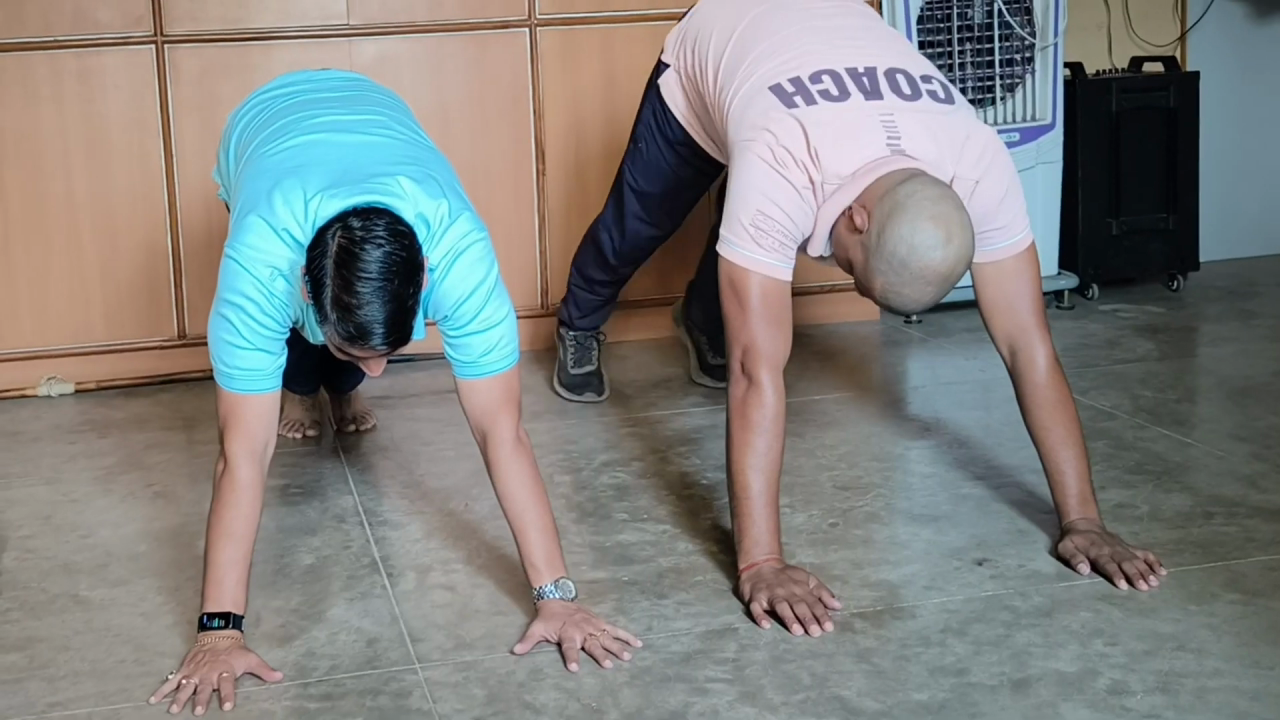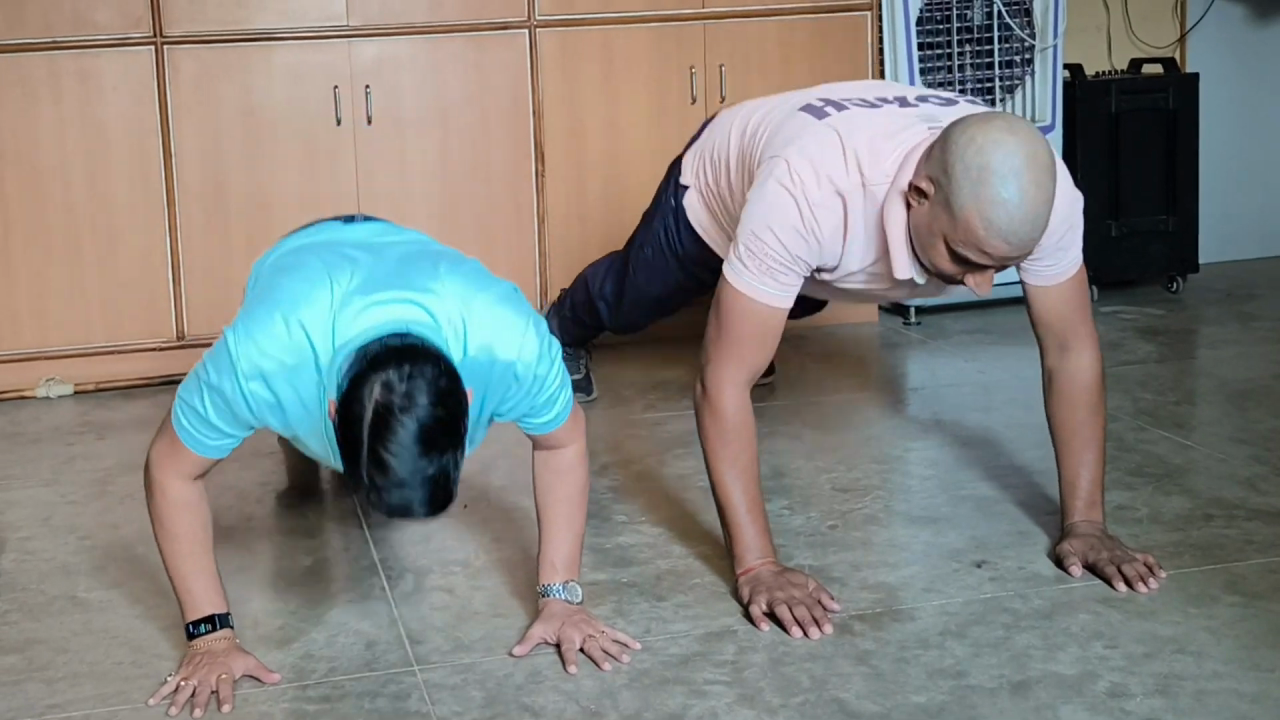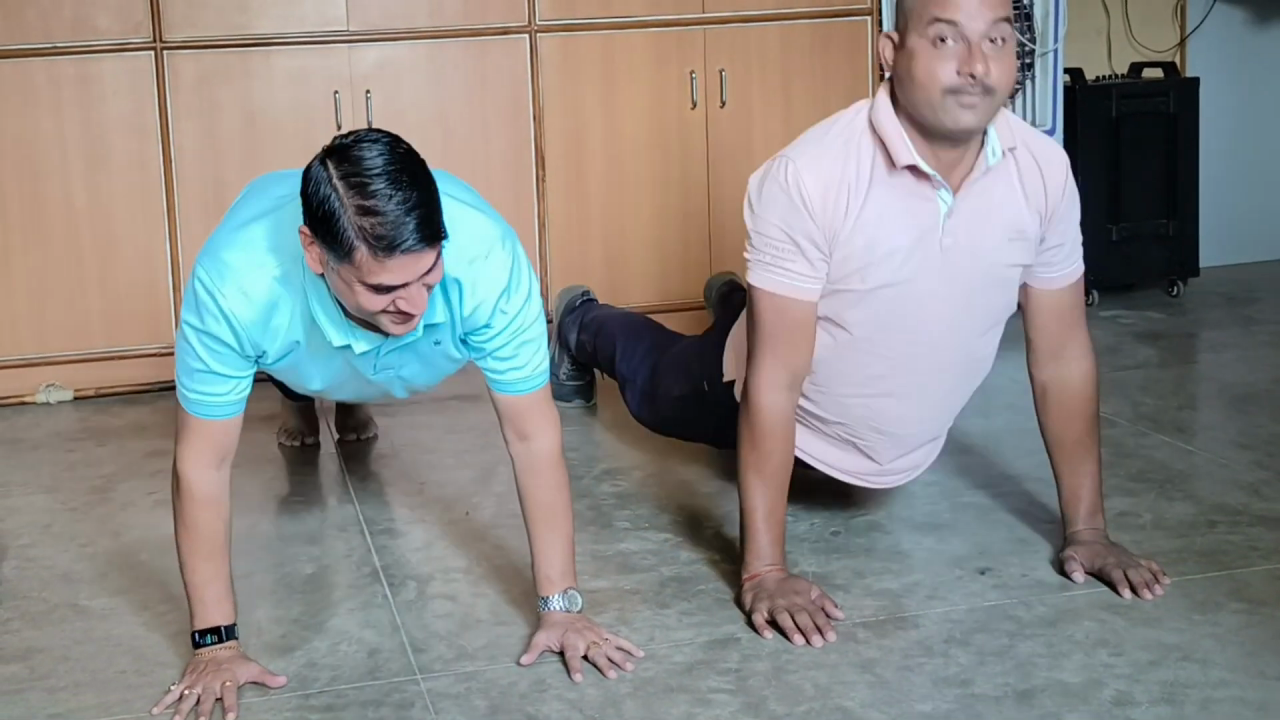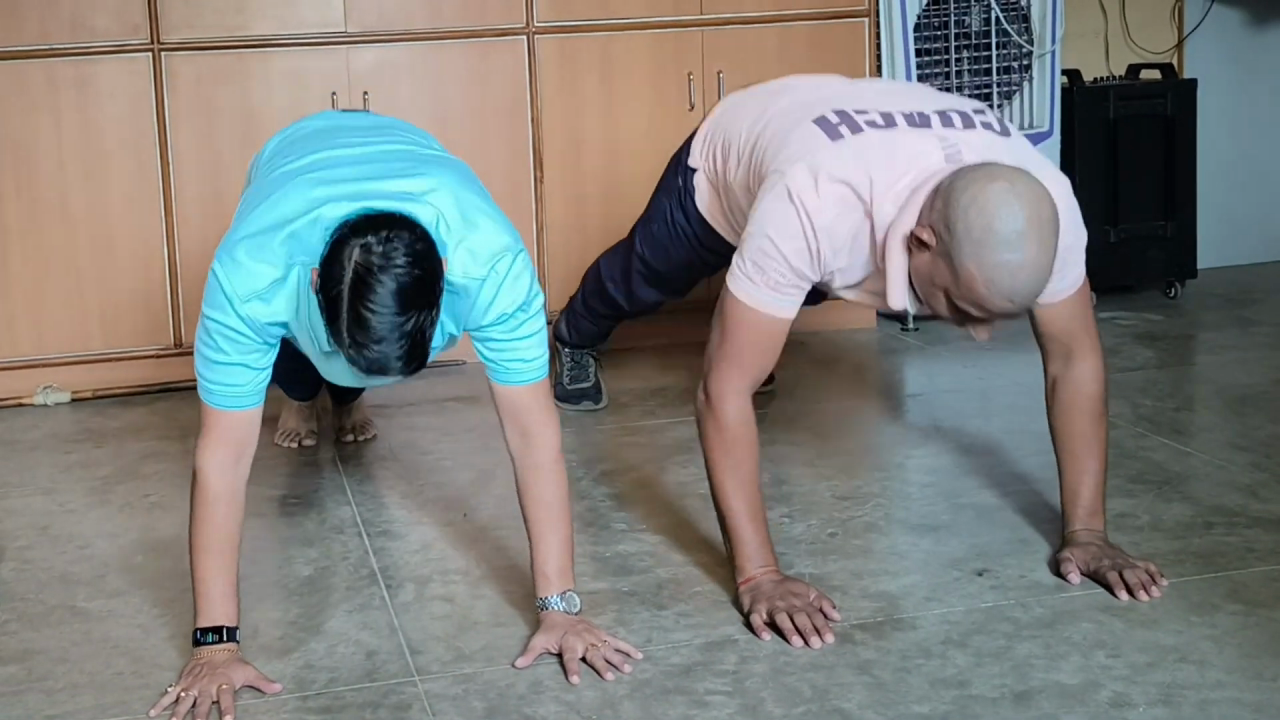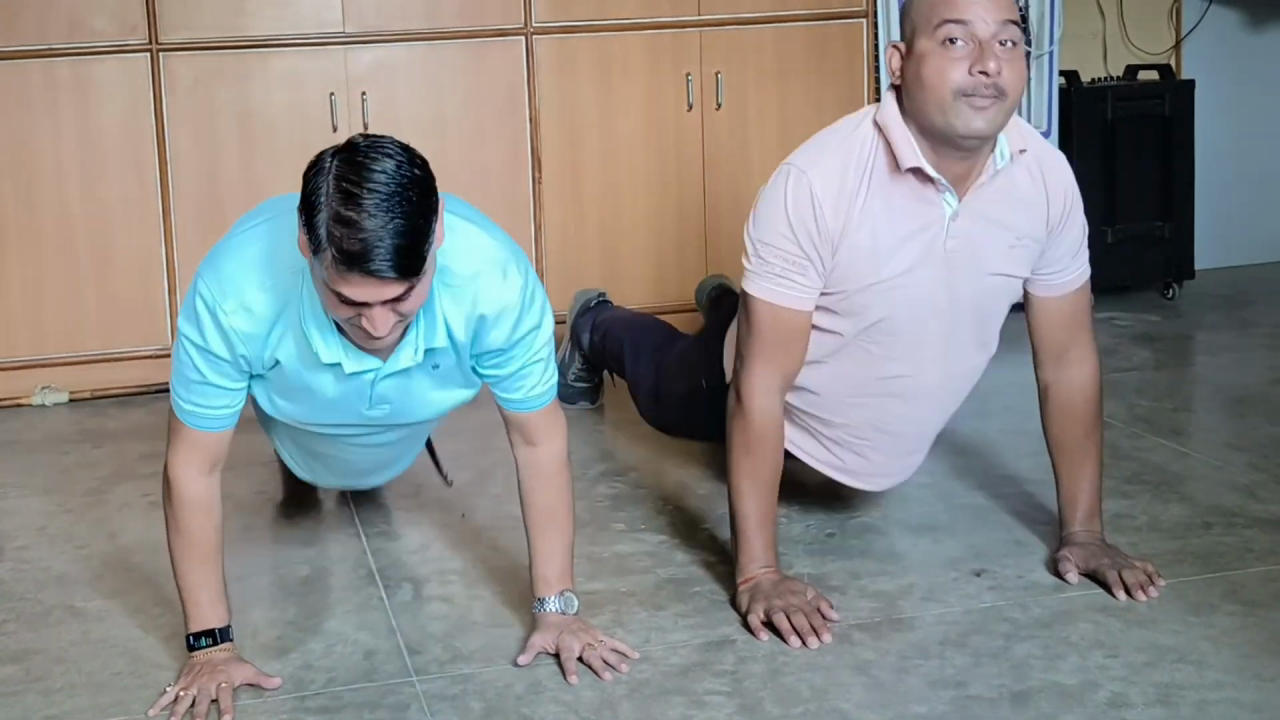
dt=1s
person 1, frame 1
left shoulder: (980, 166)
right shoulder: (782, 173)
left elbow: (1027, 344)
right elbow: (759, 372)
left wrist: (1083, 520)
right wrist: (760, 563)
left knee: (737, 245)
right knee: (636, 225)
left ankle: (704, 323)
right ankle: (581, 323)
person 1, frame 2
left shoulder: (1041, 186)
right shoulder: (811, 189)
left elbow: (1071, 347)
right elbow: (724, 383)
left wrist: (1084, 522)
right wrist: (756, 566)
right hip: (719, 186)
left knee: (781, 304)
right knee: (630, 299)
left ankle: (742, 322)
right ankle: (566, 331)
person 1, frame 3
left shoulder: (1043, 173)
right shoulder: (806, 179)
left elbow: (1063, 358)
right elbow: (771, 381)
left wrist: (1086, 528)
right wrist: (763, 572)
right hip: (774, 407)
right knee: (655, 390)
right ankle: (582, 328)
person 1, frame 4
left shoulder: (1044, 198)
right shoulder: (816, 205)
left elbow: (1075, 359)
right elbow: (725, 390)
left wrist: (1086, 531)
right wrist: (757, 575)
right hip: (729, 153)
left knee: (784, 294)
right knee: (641, 282)
left ankle: (741, 319)
right ankle: (574, 338)
person 1, frame 5
left shoulder: (1046, 177)
right shoulder: (817, 181)
left elbow: (1069, 363)
right elbow: (761, 387)
left wrist: (1083, 533)
right wrist: (757, 574)
right knee: (671, 384)
right ankle: (596, 329)
person 2, frame 1
left shoulder: (460, 254)
right shoulder: (261, 264)
left elbow: (500, 430)
right elbow: (244, 454)
left wrist: (556, 594)
right wrist: (220, 629)
left knee: (348, 363)
right knee: (298, 360)
left ankle: (340, 391)
right ankle: (299, 388)
person 2, frame 2
left shoulder: (511, 341)
right shoulder: (260, 355)
left elbow: (564, 441)
right elbow: (170, 470)
left wrist: (561, 595)
right wrist: (210, 631)
right ankle: (294, 427)
person 2, frame 3
left shoulder: (484, 250)
right shoulder: (236, 276)
left elbow: (533, 435)
right elbow: (201, 467)
left wrist: (561, 605)
right wrist: (215, 641)
left ankle: (355, 405)
right ankle: (299, 406)
person 2, frame 4
left shoulder: (490, 255)
right shoulder: (255, 266)
left elbow: (534, 429)
right elbow: (221, 458)
left wrist: (559, 606)
right wrist: (215, 642)
left knee: (355, 378)
right knee: (298, 352)
left ankle: (347, 397)
right ankle: (299, 397)
person 2, frame 5
left shoulder: (494, 272)
right shoulder: (233, 287)
left elbow: (539, 440)
right elbow: (193, 470)
left wrist: (556, 606)
right wrist: (210, 641)
right knee: (309, 461)
